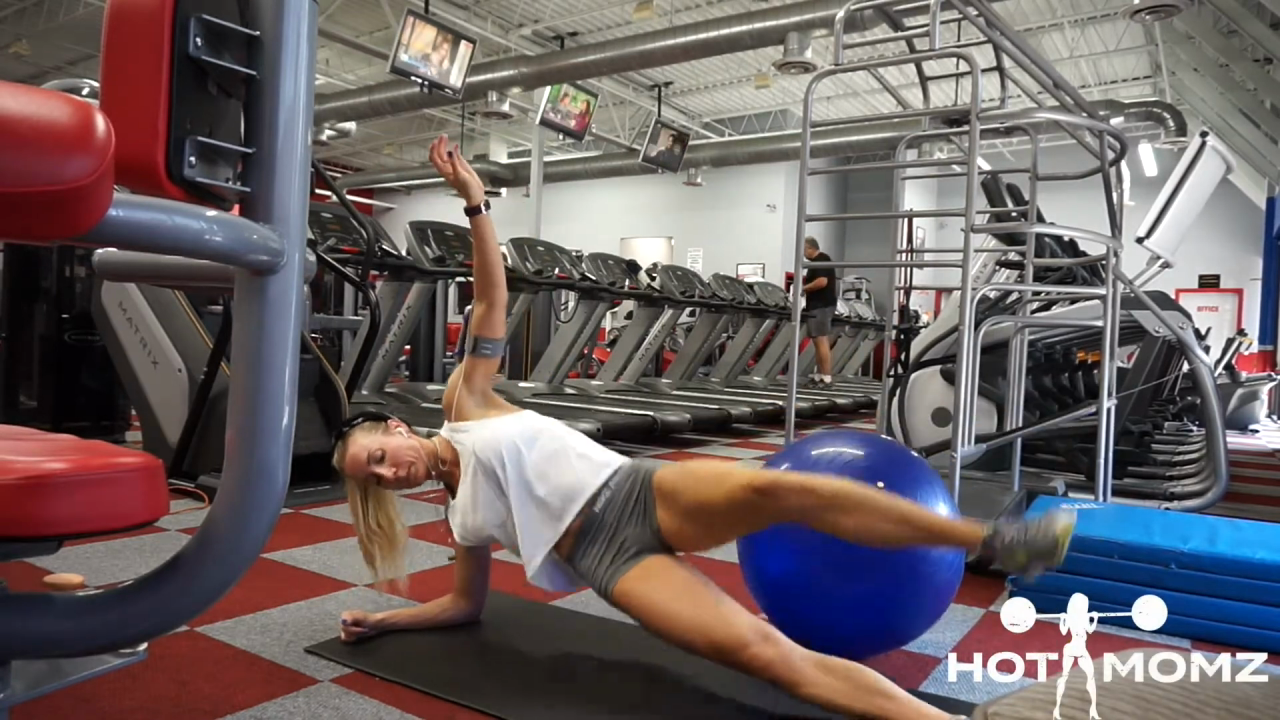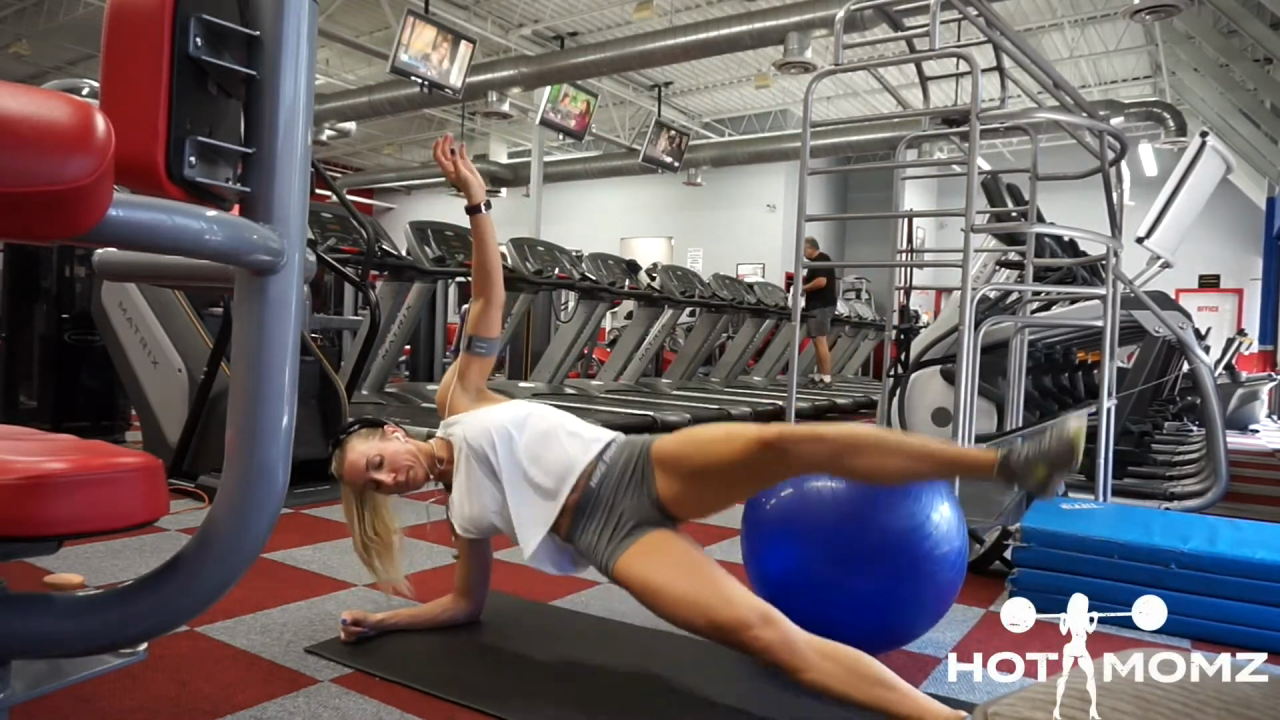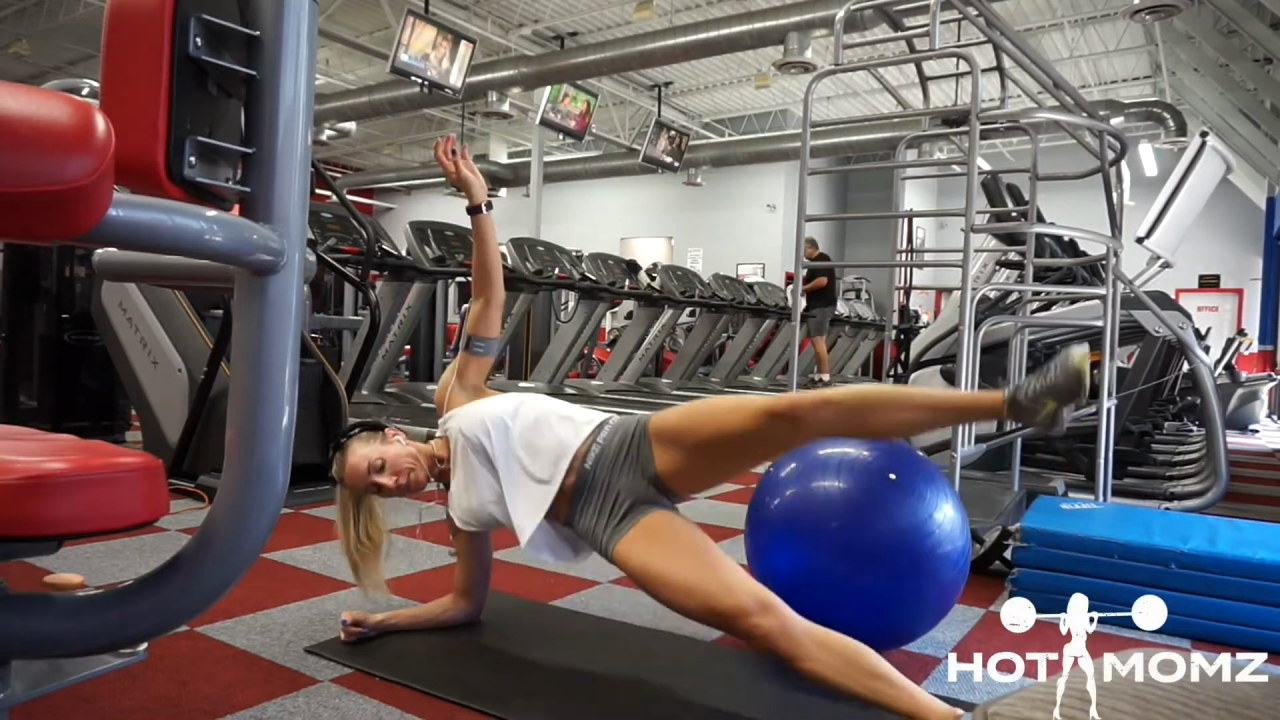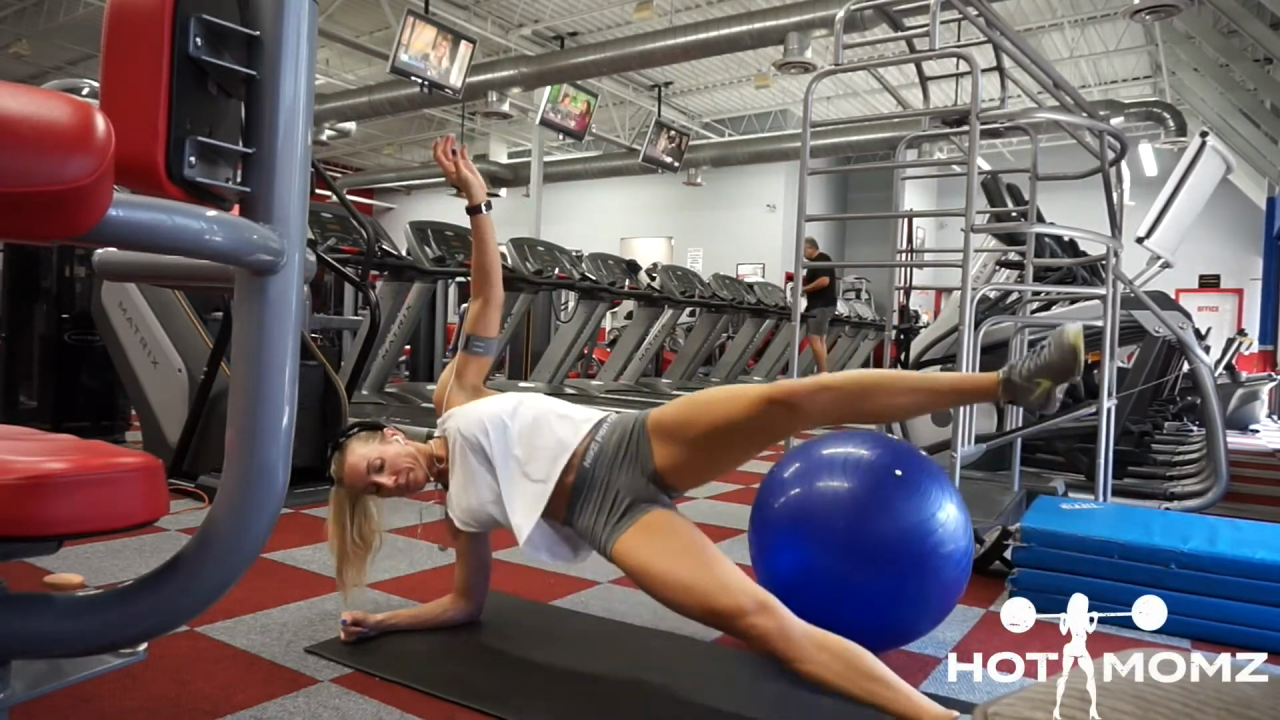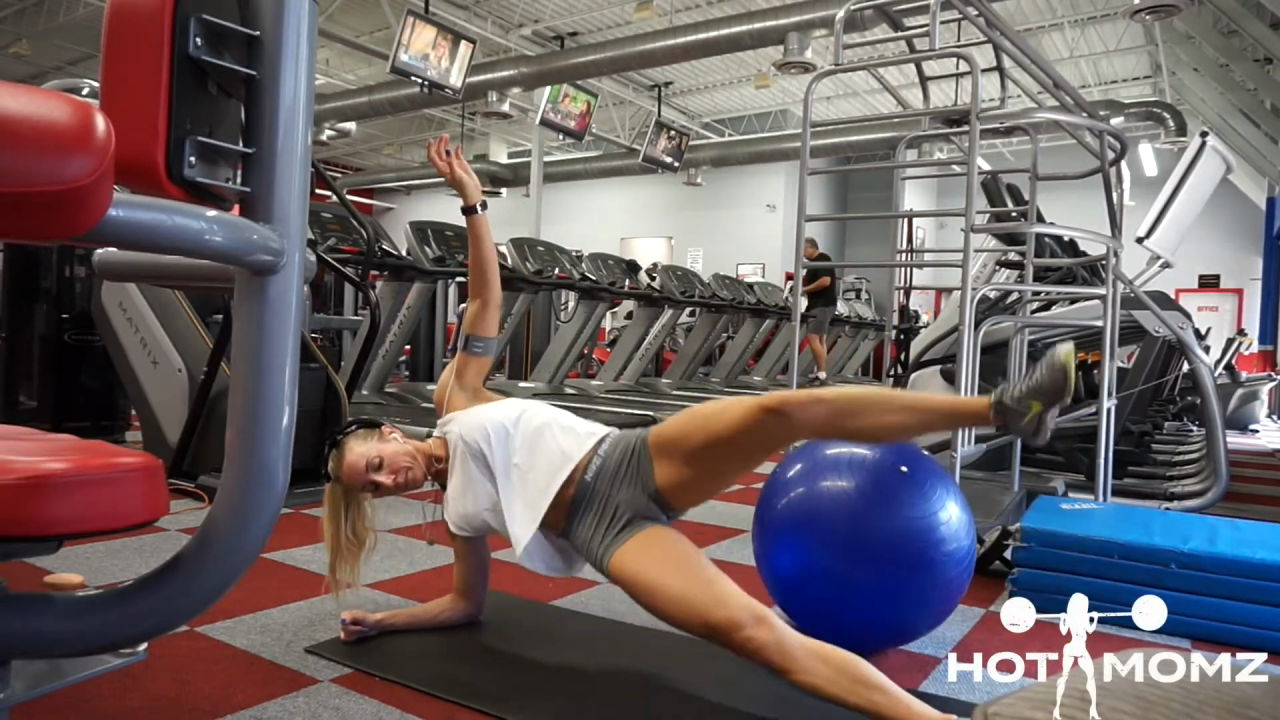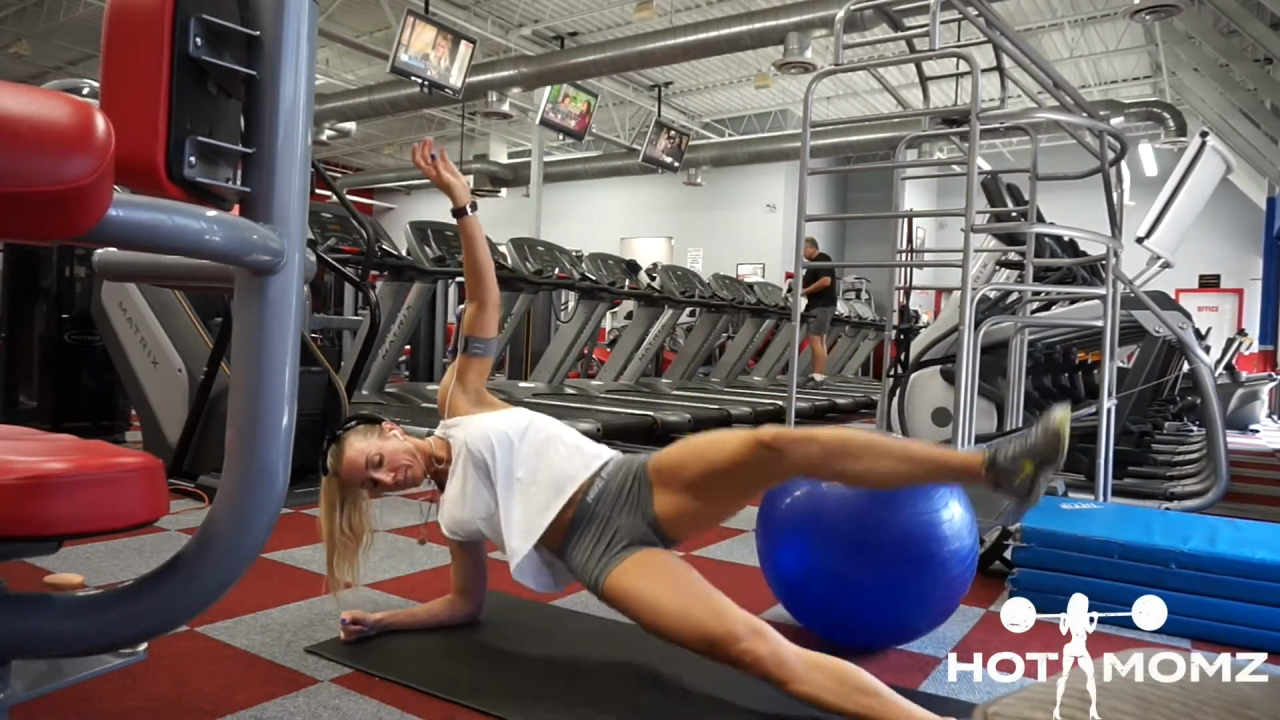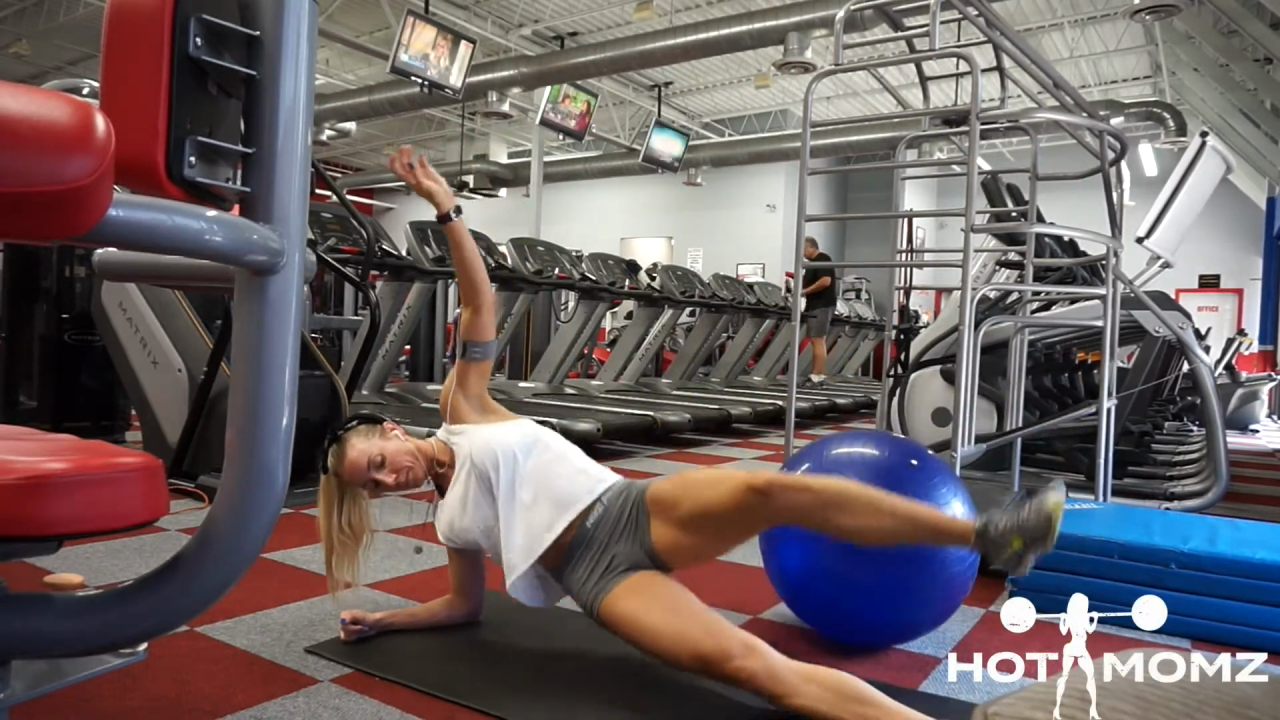
dt=0.1s
person 1, frame 1
left shoulder: (463, 403)
right shoulder: (461, 515)
left elbow: (492, 298)
right elbow: (465, 604)
left wrist: (474, 200)
right wrist: (380, 620)
left hip: (640, 493)
right hip: (613, 557)
left knee: (776, 489)
right knee: (762, 650)
left ankle: (993, 540)
person 1, frame 2
left shoulder: (457, 397)
right shoulder: (459, 507)
left elbow: (490, 295)
right elbow: (467, 604)
left wrist: (474, 200)
right wrist: (380, 620)
left hip: (640, 466)
right hip: (615, 530)
left knee: (783, 444)
right knee: (767, 635)
left ankle: (1007, 463)
person 1, frame 3
left shoulder: (456, 395)
right shoulder: (459, 503)
left elbow: (490, 294)
right elbow: (467, 603)
left wrist: (475, 200)
right wrist: (379, 621)
left hip: (637, 450)
right hip: (609, 515)
left knee: (793, 412)
right knee: (763, 619)
left ankle: (1009, 402)
person 1, frame 4
left shoulder: (454, 394)
right shoulder: (457, 506)
left elbow: (489, 294)
right elbow: (467, 603)
left wrist: (474, 199)
right wrist: (379, 621)
left hip: (630, 448)
right hip: (611, 514)
left knee: (792, 397)
right knee: (761, 619)
left ankle: (1003, 383)
person 1, frame 5
left shoulder: (454, 397)
right shoulder: (456, 506)
left elbow: (486, 296)
right elbow: (467, 603)
left wrist: (469, 200)
right wrist: (380, 621)
left hip: (632, 461)
right hip: (609, 527)
left knee: (785, 410)
right knee: (758, 634)
left ankle: (999, 407)
person 1, frame 6
left shoulder: (460, 400)
right shoulder: (452, 513)
left elbow: (486, 297)
right elbow: (465, 605)
left wrist: (461, 204)
right wrist: (382, 620)
left hip: (633, 487)
right hip: (602, 552)
left knee: (771, 445)
right knee: (753, 647)
left ankle: (993, 465)
person 1, frame 7
left shoulder: (462, 407)
right shoulder: (451, 518)
left elbow: (481, 302)
right elbow: (463, 605)
left wrist: (445, 209)
right wrist: (380, 620)
left hip: (635, 510)
right hip: (602, 571)
left knee: (772, 490)
left ankle: (986, 533)
